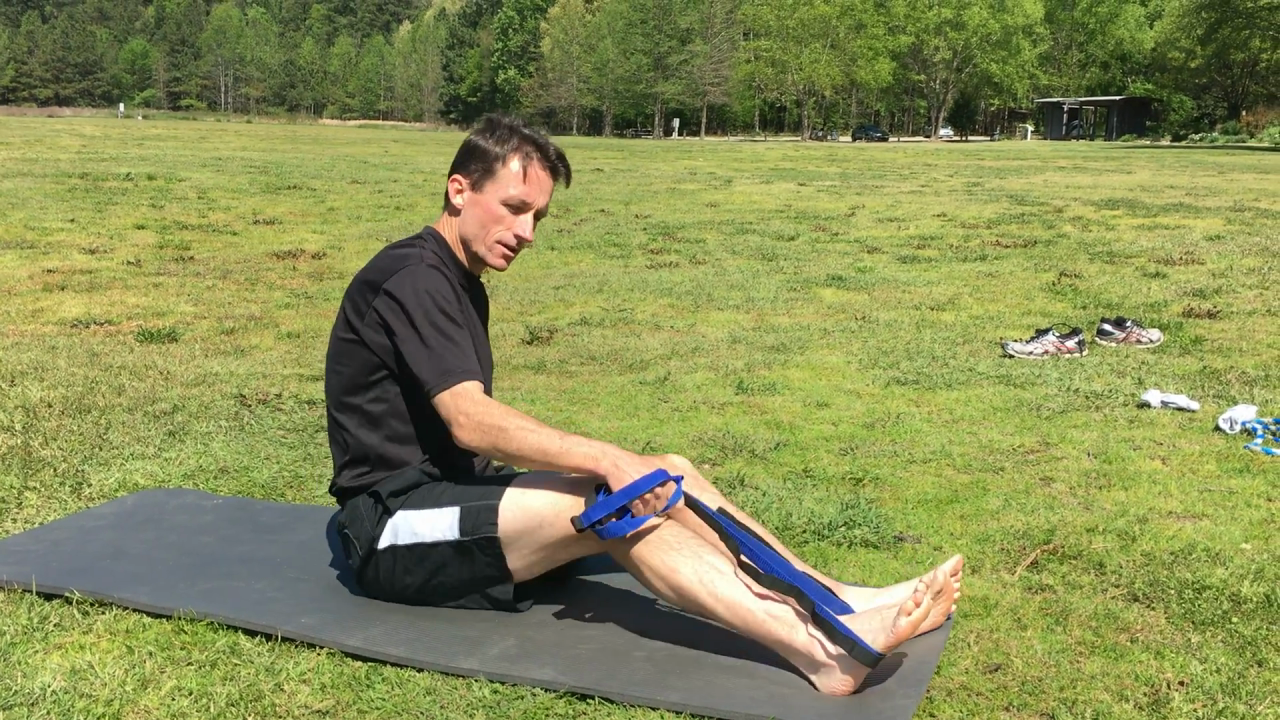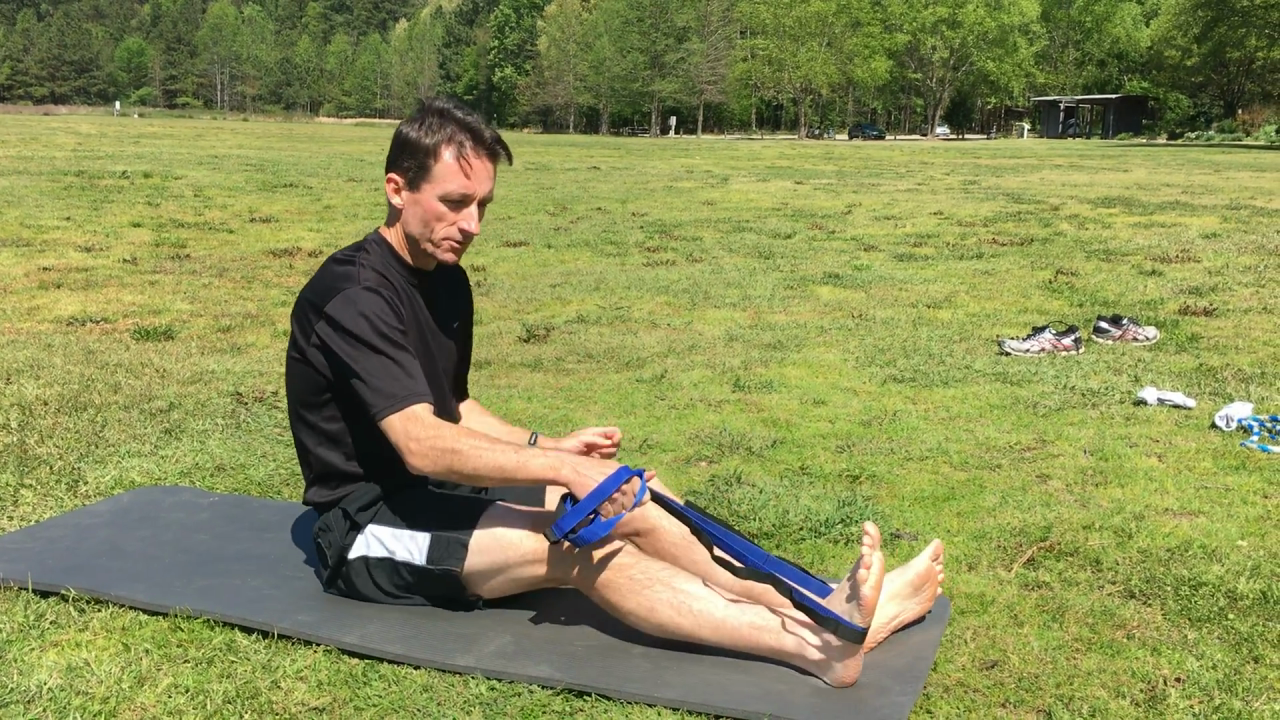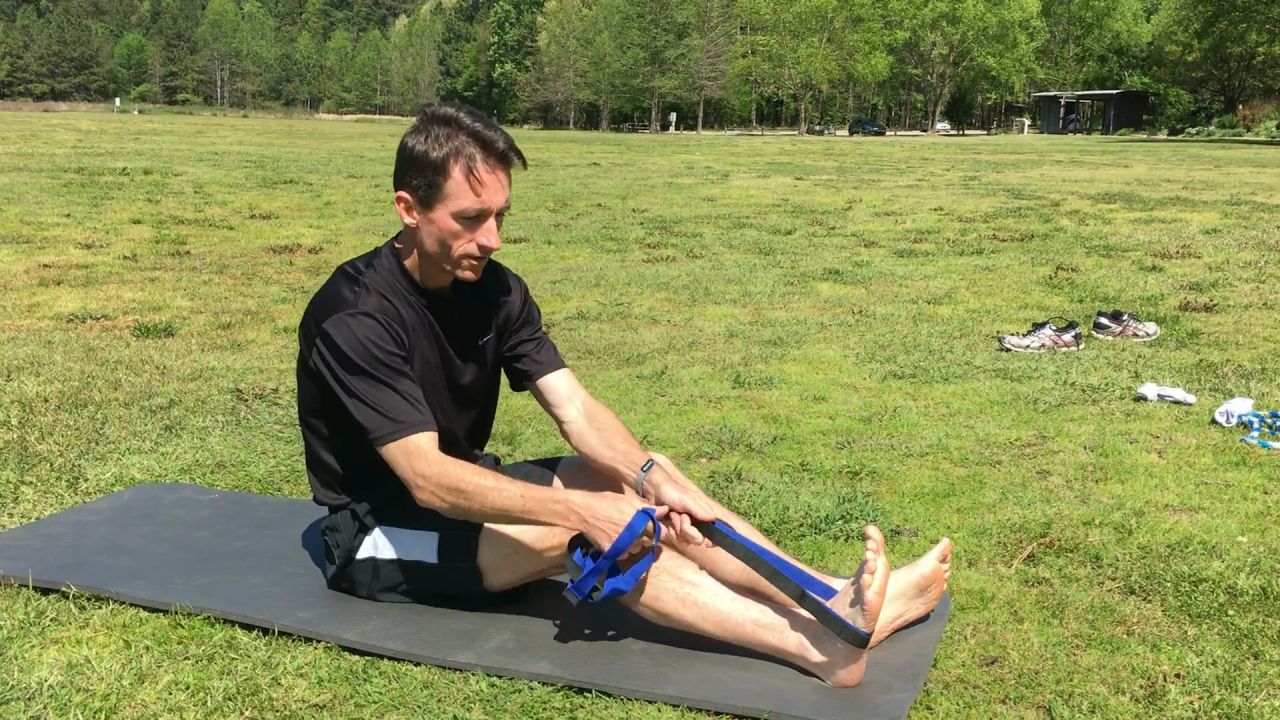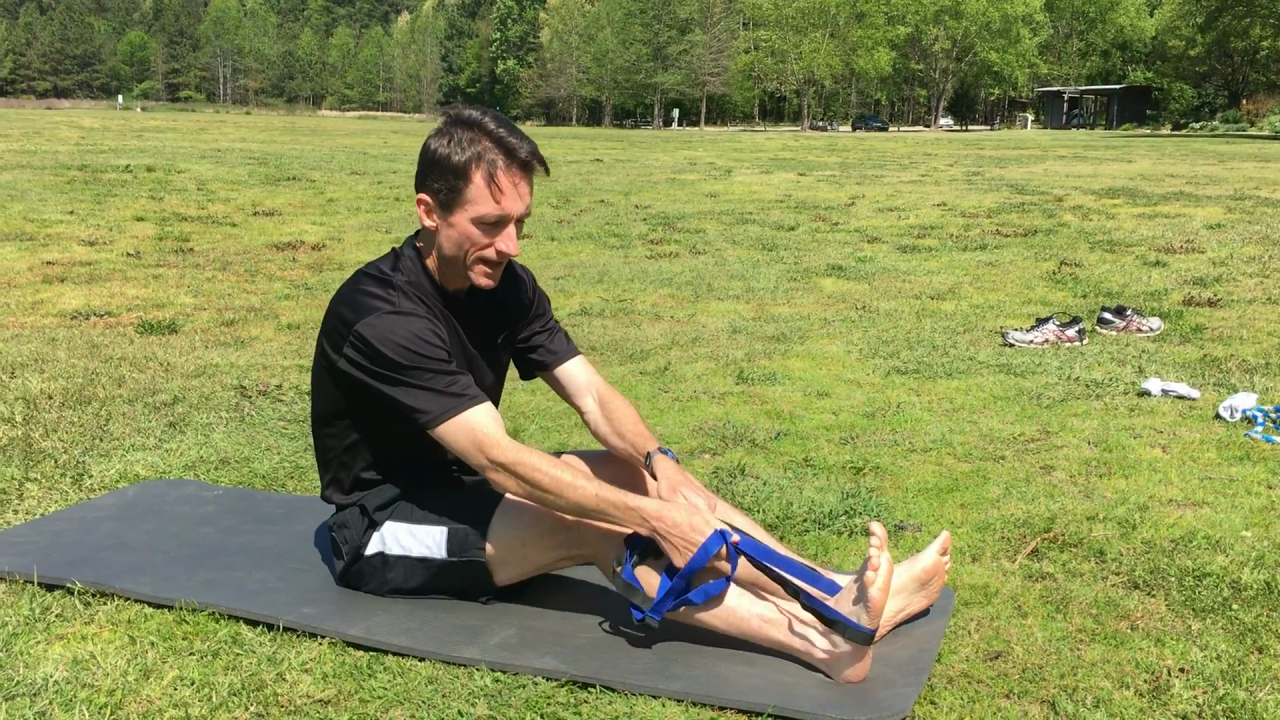
dt=0.5s
person 1, frame 1
left shoulder: (460, 284)
right shoulder: (414, 278)
right elbow: (470, 421)
right wrist: (607, 459)
left hip: (447, 493)
right hip: (393, 523)
left knee: (669, 478)
right knee: (618, 507)
left ankle: (844, 609)
right ankle: (822, 648)
person 1, frame 2
left shoulder: (446, 283)
right shoulder: (352, 296)
right elbow: (421, 446)
left wrist: (547, 445)
right wrist: (559, 466)
left hip: (431, 496)
right hip: (365, 528)
left knee: (631, 503)
right knee: (578, 546)
left ankle: (820, 613)
right ankle: (810, 645)
person 1, frame 3
left shoulder: (496, 289)
right shoulder: (355, 315)
left elbow: (575, 409)
right elbow: (427, 479)
left wrist: (649, 479)
right wrist: (583, 512)
left hip: (452, 495)
right hip: (375, 532)
left knee: (641, 478)
right knee: (581, 523)
left ankle: (829, 602)
right ankle: (814, 644)
person 1, frame 4
left shoulder: (505, 285)
right shoulder: (381, 315)
left elbow: (592, 394)
right elbow: (501, 461)
left wrist: (663, 466)
right wrist: (656, 517)
left hip: (457, 487)
right hip: (382, 528)
left knee: (635, 473)
right knee: (591, 524)
left ankle: (832, 598)
right ankle: (816, 637)
